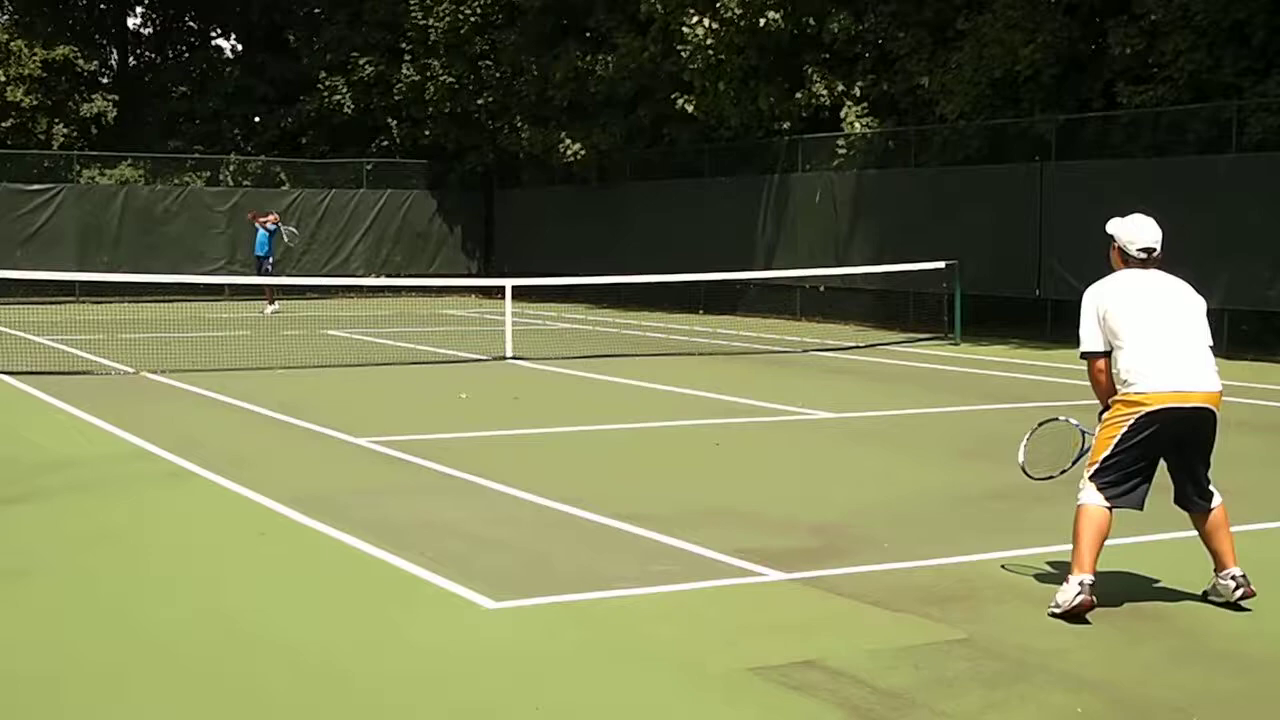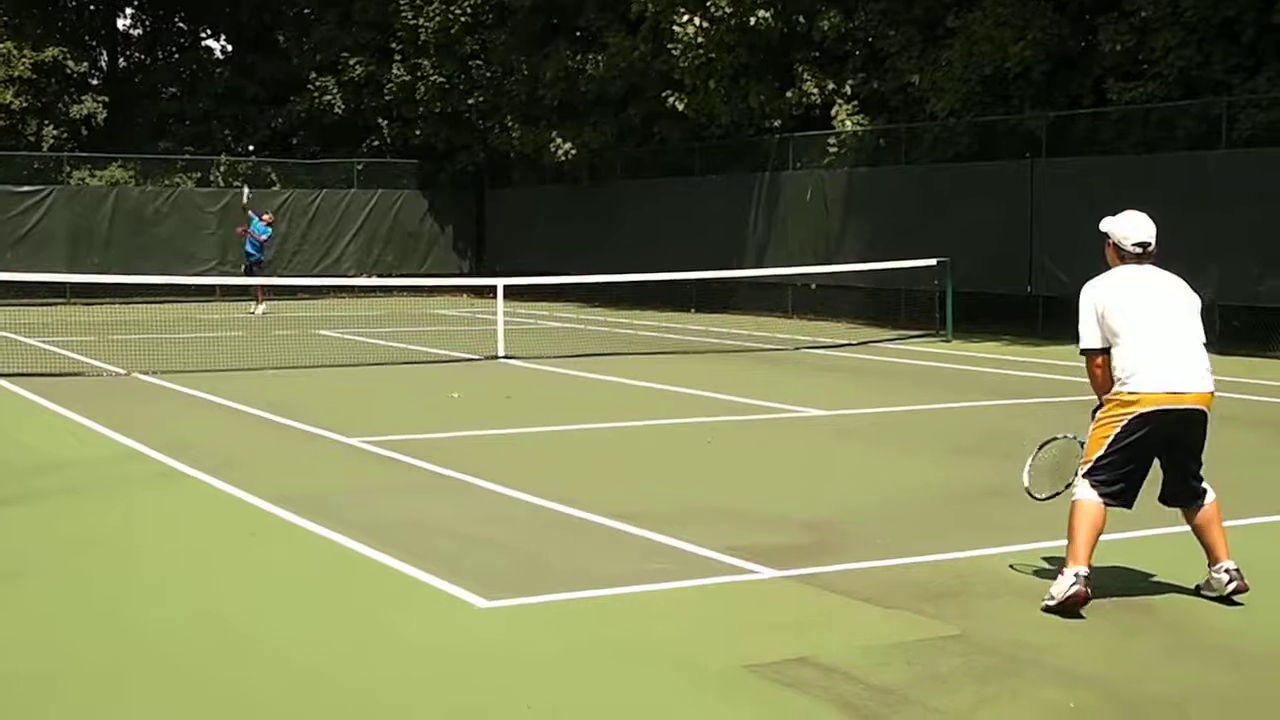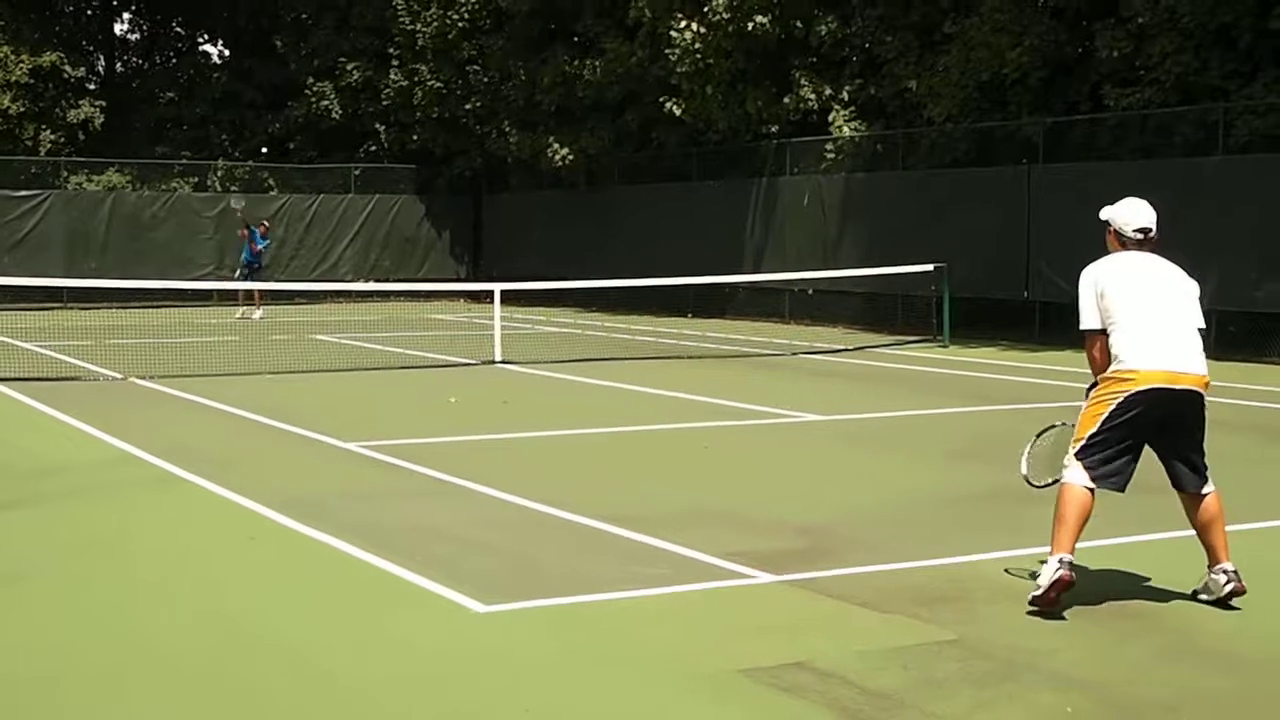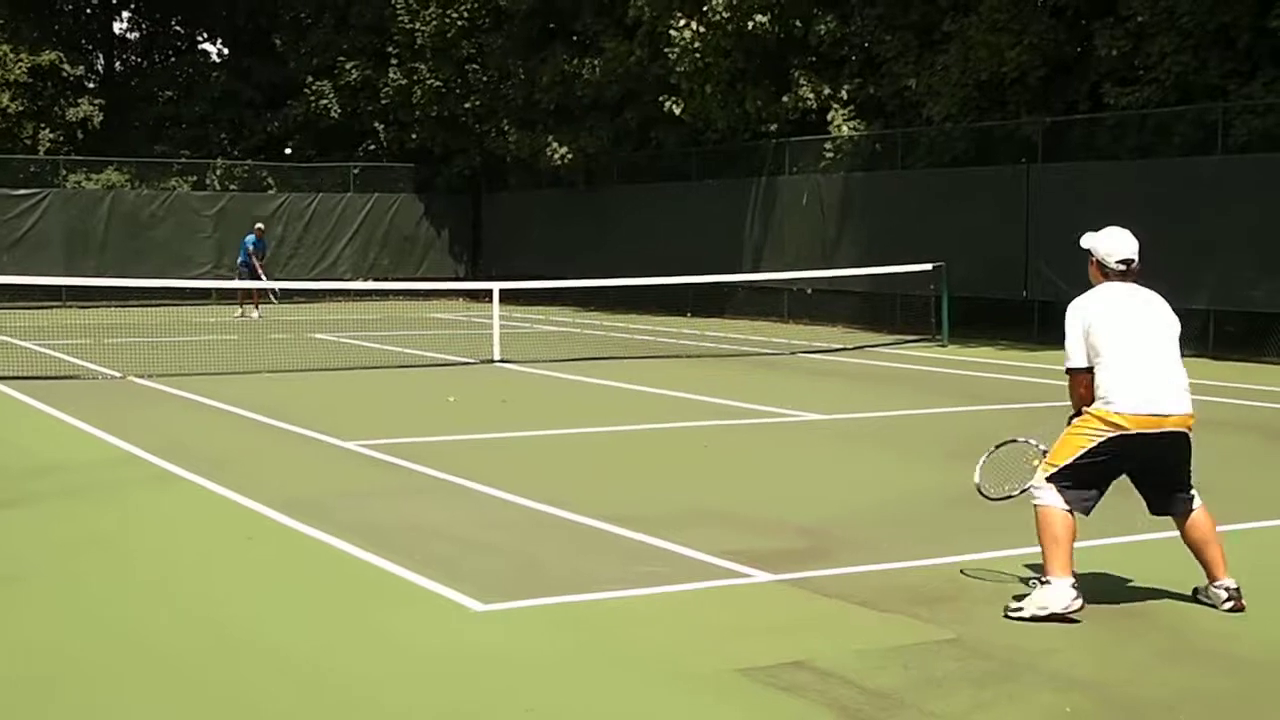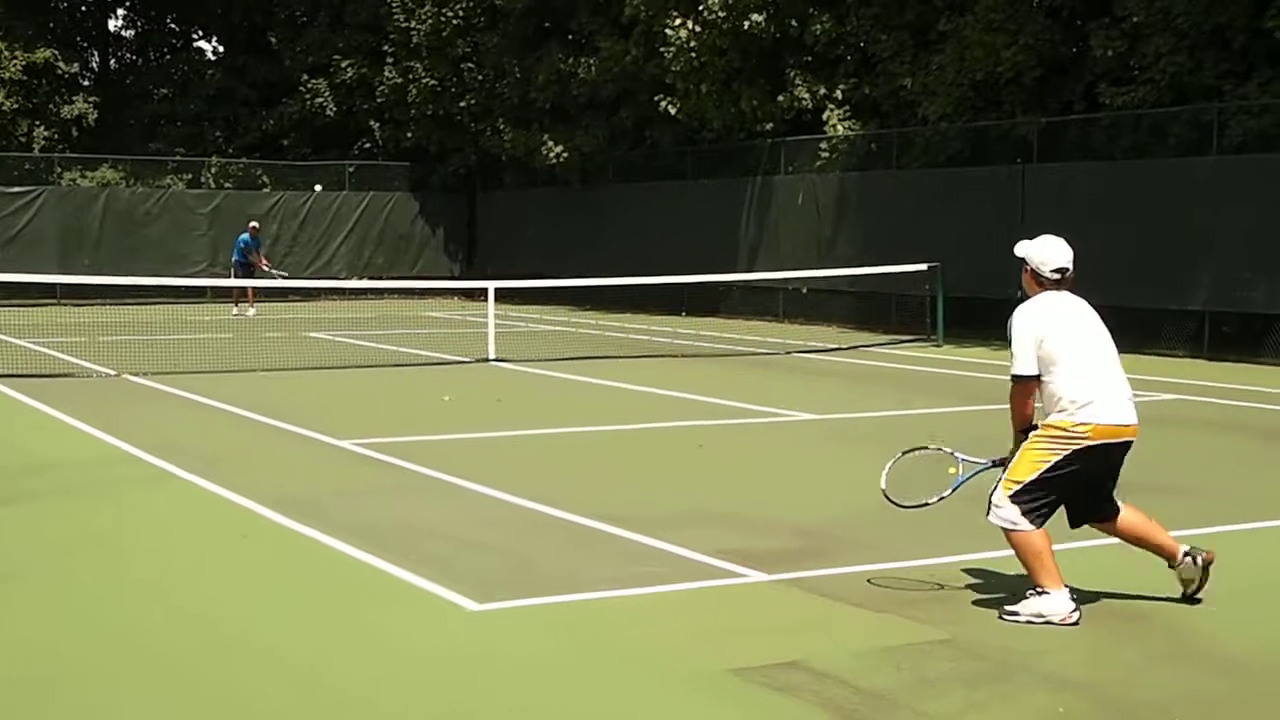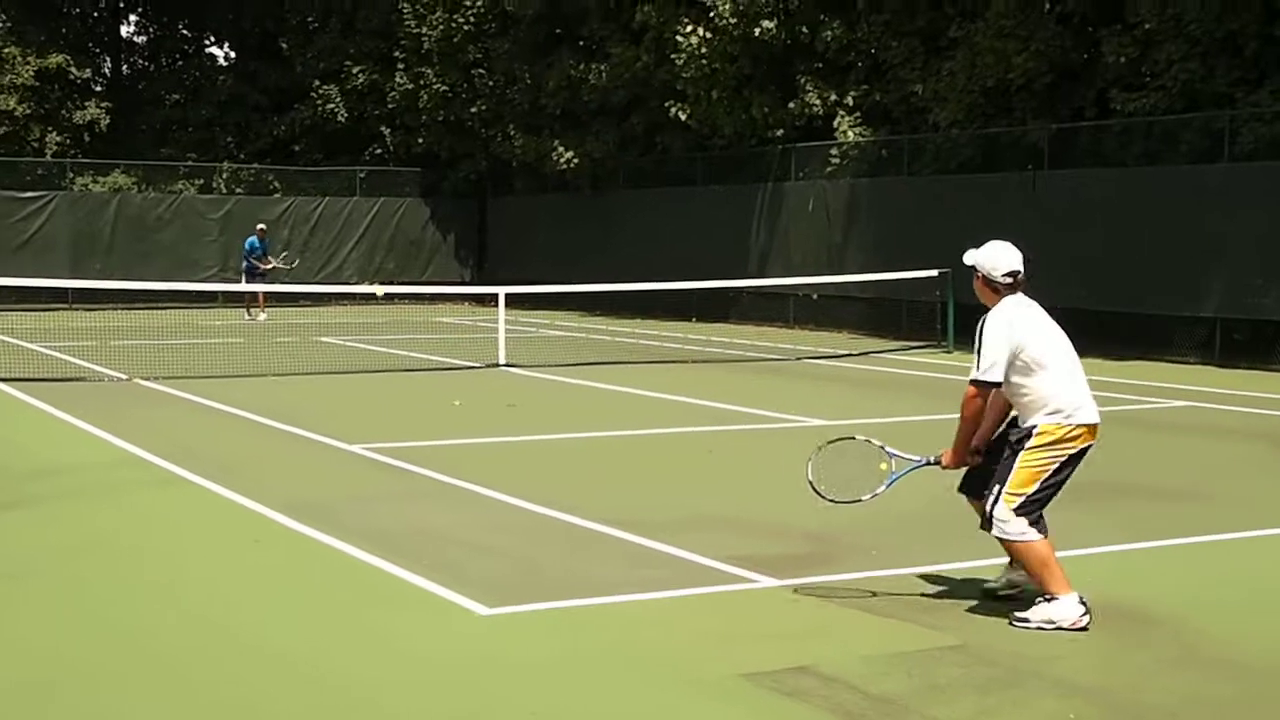
dt=0.2s
person 1, frame 1
left shoulder: (1099, 293)
right shoulder: (1185, 290)
left elbow: (1099, 368)
right elbow: (1199, 351)
left wrist: (1113, 412)
left hip: (1145, 398)
right hip: (1204, 396)
left knee: (1098, 487)
right knee: (1199, 491)
left ankle: (1080, 583)
right ankle: (1230, 577)
person 1, frame 2
left shoulder: (1098, 288)
right shoulder: (1180, 288)
left elbow: (1097, 363)
right elbow: (1191, 346)
left wrist: (1111, 408)
left hip: (1141, 396)
right hip: (1197, 395)
left knee: (1093, 484)
right knee: (1190, 487)
left ankle: (1074, 577)
right ankle: (1224, 572)
person 1, frame 3
left shoulder: (1097, 273)
right shoulder: (1178, 274)
left elbow: (1096, 346)
right elbow: (1190, 334)
left wrist: (1106, 391)
left hip: (1136, 380)
right hip: (1191, 382)
left knee: (1082, 467)
right knee: (1195, 480)
left ankle: (1058, 564)
right ankle: (1223, 575)
person 1, frame 4
left shoulder: (1084, 306)
right shoulder: (1158, 304)
left elbow: (1080, 381)
left wrist: (1080, 427)
left hip: (1122, 417)
right hip: (1176, 419)
left knee: (1049, 487)
right knee: (1181, 501)
left ankle: (1059, 588)
right ankle: (1223, 585)
person 1, frame 5
left shoulder: (1029, 313)
right shoulder: (1079, 310)
left elbow: (1024, 391)
left wrist: (1022, 440)
right wrist: (1038, 443)
left hip: (1082, 429)
right hip: (1113, 423)
left knee: (1007, 505)
right knee: (1097, 510)
left ankle: (1053, 598)
right ankle: (1185, 558)
person 1, frame 6
left shoulder: (999, 321)
right shoulder: (1017, 312)
left elbow: (977, 394)
right elbow: (1001, 389)
left wrist: (958, 448)
right wrist: (978, 440)
left hip: (1060, 426)
right hip: (1037, 421)
left knee: (1006, 514)
right knee: (978, 486)
left ankle: (1065, 604)
right ankle: (1023, 568)
